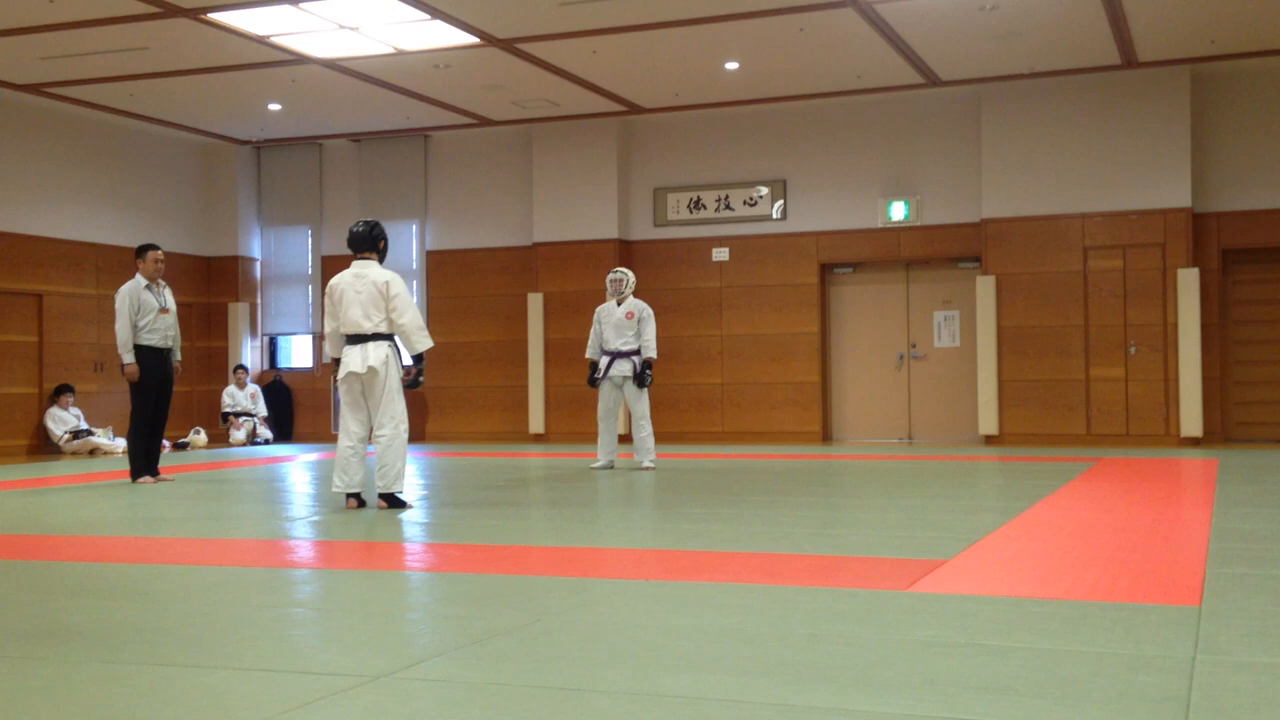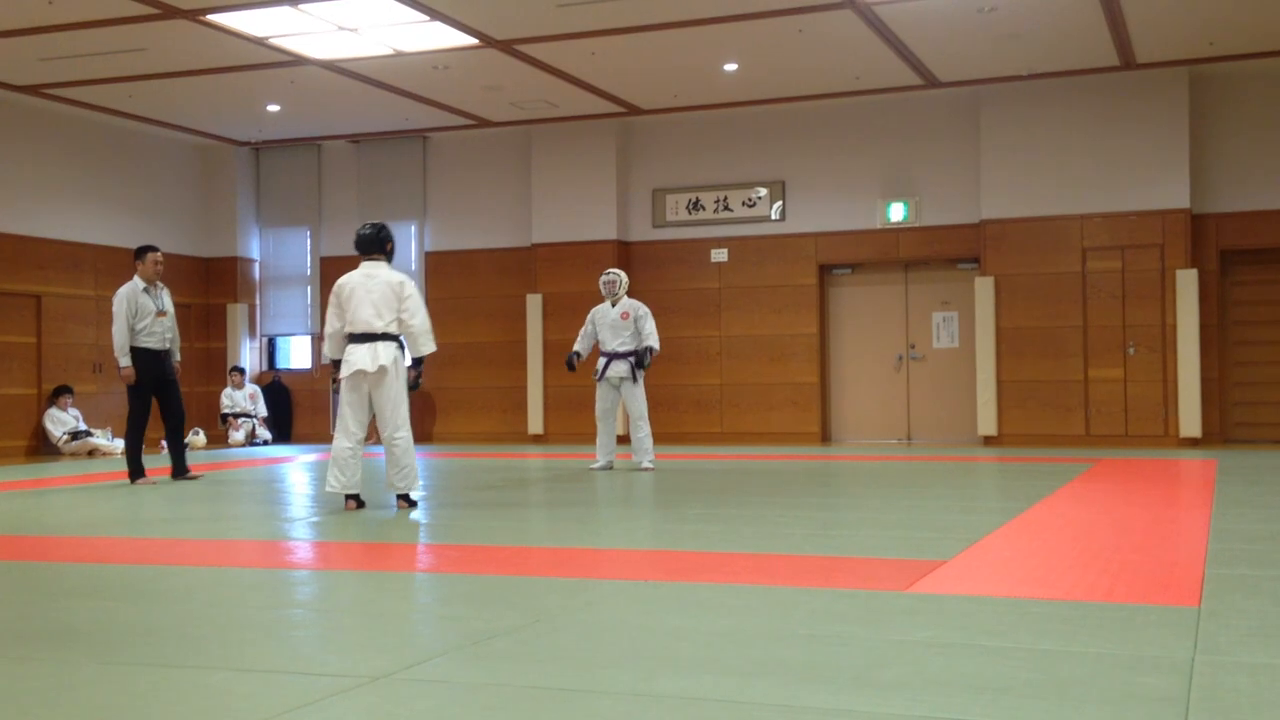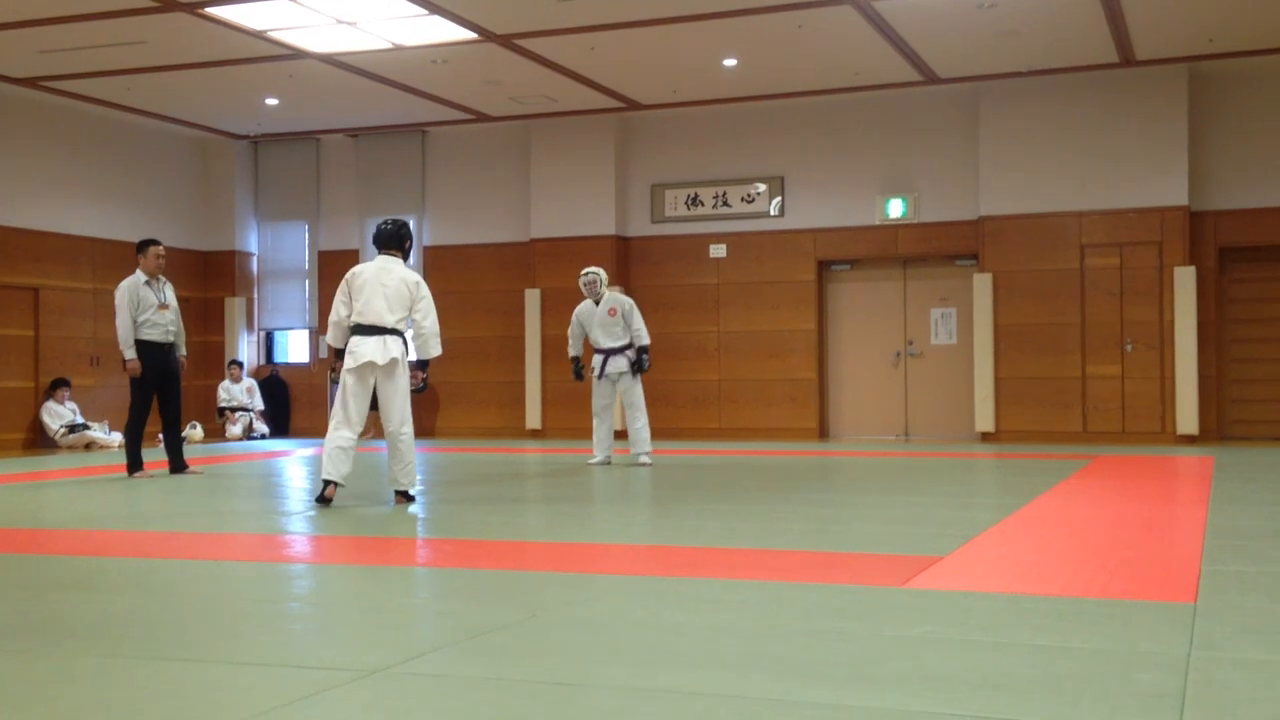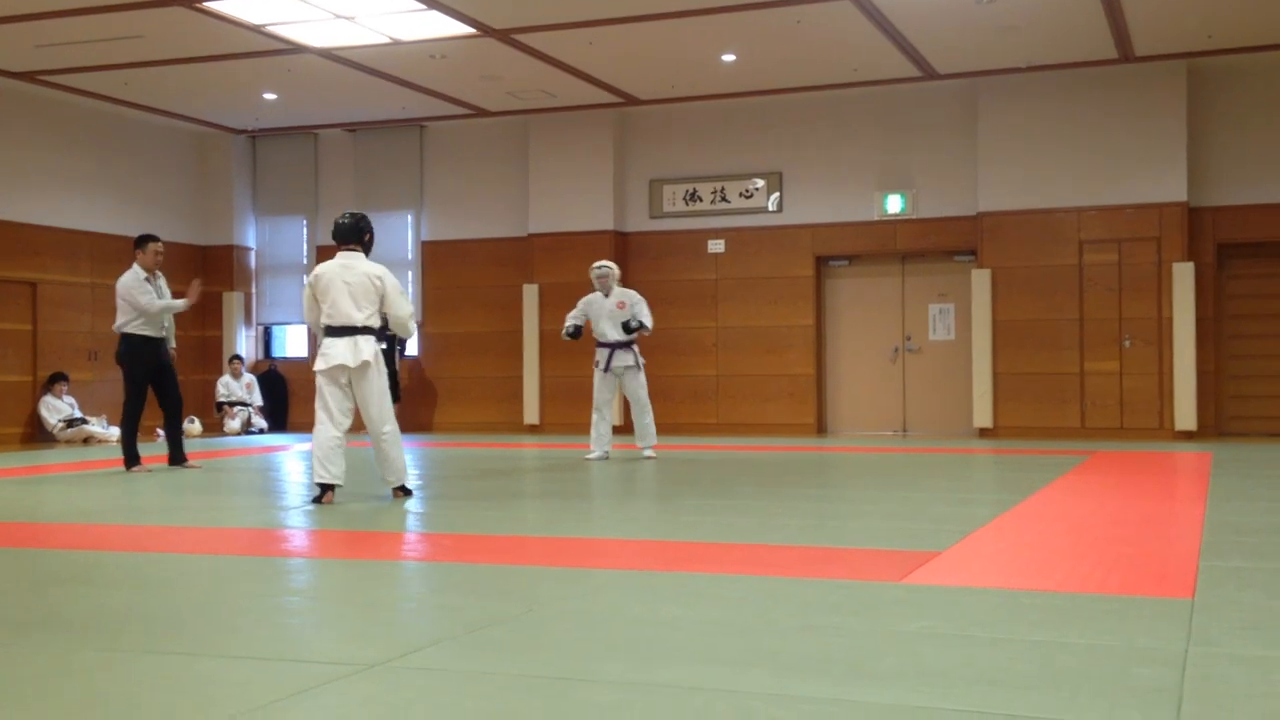
dt=0.5s
person 1, frame 1
left shoulder: (336, 283)
right shoulder: (388, 279)
left elbow: (331, 329)
right elbow: (407, 322)
left wrist: (338, 362)
right wrist: (417, 360)
left hip: (350, 357)
right hip: (381, 356)
left knee: (351, 428)
right knee: (390, 426)
left ankle: (352, 493)
right ankle: (386, 492)
person 1, frame 2
left shoulder: (343, 282)
right shoulder: (399, 281)
left elbow: (333, 329)
right elbow: (416, 324)
left wrist: (337, 365)
right wrist: (417, 362)
left hip: (354, 356)
right hip: (386, 356)
left knee: (349, 429)
right knee: (396, 428)
left ankle: (350, 494)
right ankle: (403, 494)
person 1, frame 3
left shoulder: (356, 273)
right shoulder: (413, 279)
left elbow: (338, 318)
right elbow: (426, 326)
left wrist: (338, 354)
right wrist: (422, 364)
left hip: (358, 348)
right hip: (392, 351)
left knee: (345, 421)
right knee: (399, 424)
left ankle: (330, 483)
right ankle: (402, 489)
person 1, frame 4
left shoulder: (319, 273)
right shoulder: (378, 272)
left elbow: (312, 318)
right elbow: (401, 314)
right wrist: (405, 333)
left hip: (332, 349)
right hip: (365, 349)
left knee: (329, 421)
right knee: (382, 421)
left ankle: (326, 487)
right ankle: (398, 483)
person 2, frame 1
left shoulder: (165, 290)
right shoulder: (130, 290)
right elbow: (124, 328)
left wrist: (176, 357)
right wrist: (129, 361)
left hip: (163, 357)
right hip: (144, 357)
left knee: (160, 416)
right knee: (142, 416)
left ankle: (152, 468)
right ankle: (139, 472)
person 2, frame 2
left shoulder: (163, 292)
right shoulder: (127, 292)
right elbow: (121, 331)
left wrist: (175, 358)
right wrist: (125, 364)
left hip: (162, 359)
right hip: (141, 359)
left knee: (175, 414)
right knee: (138, 419)
left ankle: (180, 468)
right ankle: (136, 473)
person 2, frame 3
left shoulder: (167, 287)
right shoulder: (129, 286)
left elbow: (177, 321)
right elbow: (125, 324)
left wrist: (181, 352)
right wrist: (130, 357)
left hip: (167, 353)
right hip: (145, 353)
left knee: (172, 411)
right knee: (140, 411)
left ankle: (178, 463)
right ankle: (135, 466)
person 2, frame 4
left shoulder: (159, 279)
right shoulder: (128, 281)
right elbow: (153, 307)
left wrist: (171, 344)
right wrist: (186, 302)
left hip: (157, 346)
right hip: (135, 346)
left knee: (173, 401)
right knee: (134, 405)
left ankle: (177, 455)
right ankle: (132, 460)
person 3, frame 1
left shoulder: (641, 308)
right shoulder: (602, 310)
left elbow: (648, 340)
right elbow: (595, 341)
left wrist: (647, 368)
right wrist: (592, 368)
left hip: (632, 365)
right hip: (608, 366)
left knee: (640, 413)
right knee: (605, 414)
left ankle: (647, 458)
right ankle: (606, 458)
person 3, frame 2
left shoulder: (637, 308)
right shoulder: (597, 312)
left elbow: (650, 333)
right elbow: (586, 337)
left wrist: (647, 353)
right wrist: (575, 355)
left hip: (629, 366)
right hip: (605, 367)
left knee: (637, 413)
right knee: (603, 414)
left ankle: (645, 458)
right ankle: (605, 459)
person 3, frame 3
left shoulder: (622, 301)
right shoulder: (580, 311)
left elbow: (638, 328)
right elbow: (575, 338)
left wrist: (643, 353)
right wrist: (575, 362)
left hip: (625, 360)
right hip: (601, 363)
left knee: (635, 406)
right knee: (601, 409)
left ankle: (642, 452)
right ankle: (602, 454)
person 3, frame 4
left shoulder: (630, 296)
right shoulder: (588, 301)
left elbow: (646, 318)
right elbow: (572, 320)
left wrist: (638, 324)
right wrist: (571, 329)
left hip: (629, 354)
right hip: (604, 356)
left knee: (640, 400)
right knee: (601, 403)
left ankle: (647, 446)
right ankle: (600, 449)
